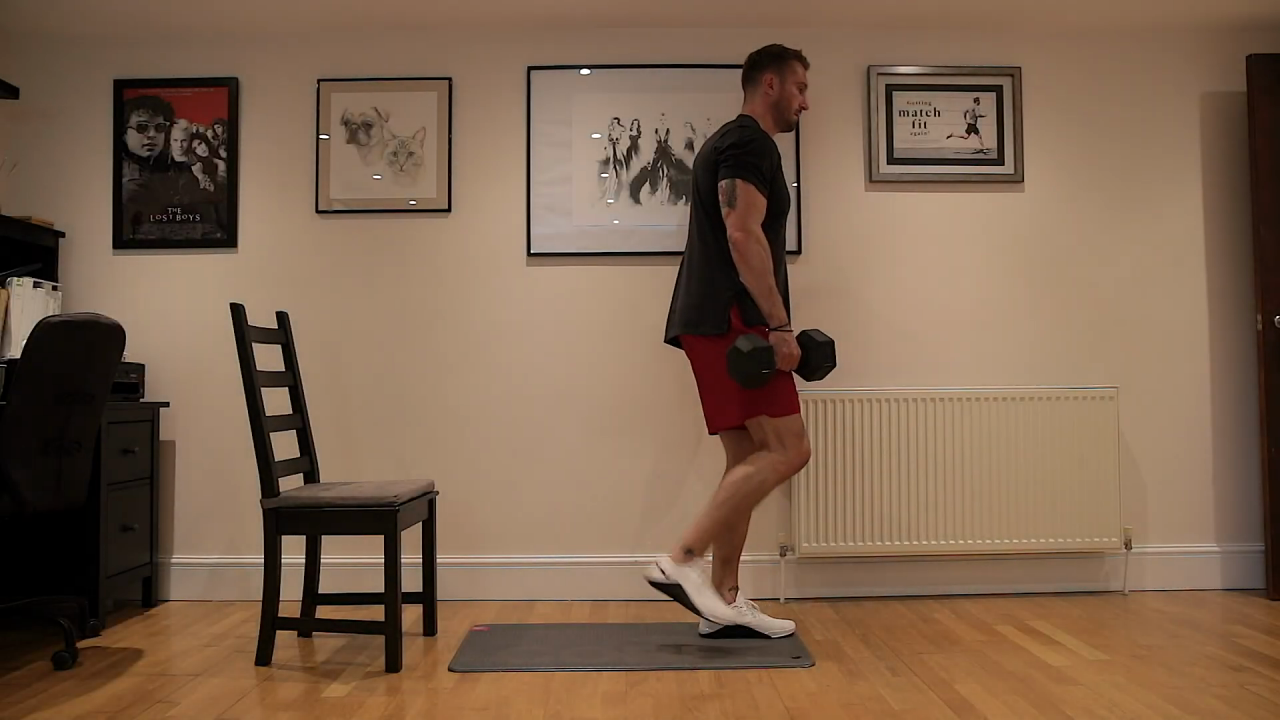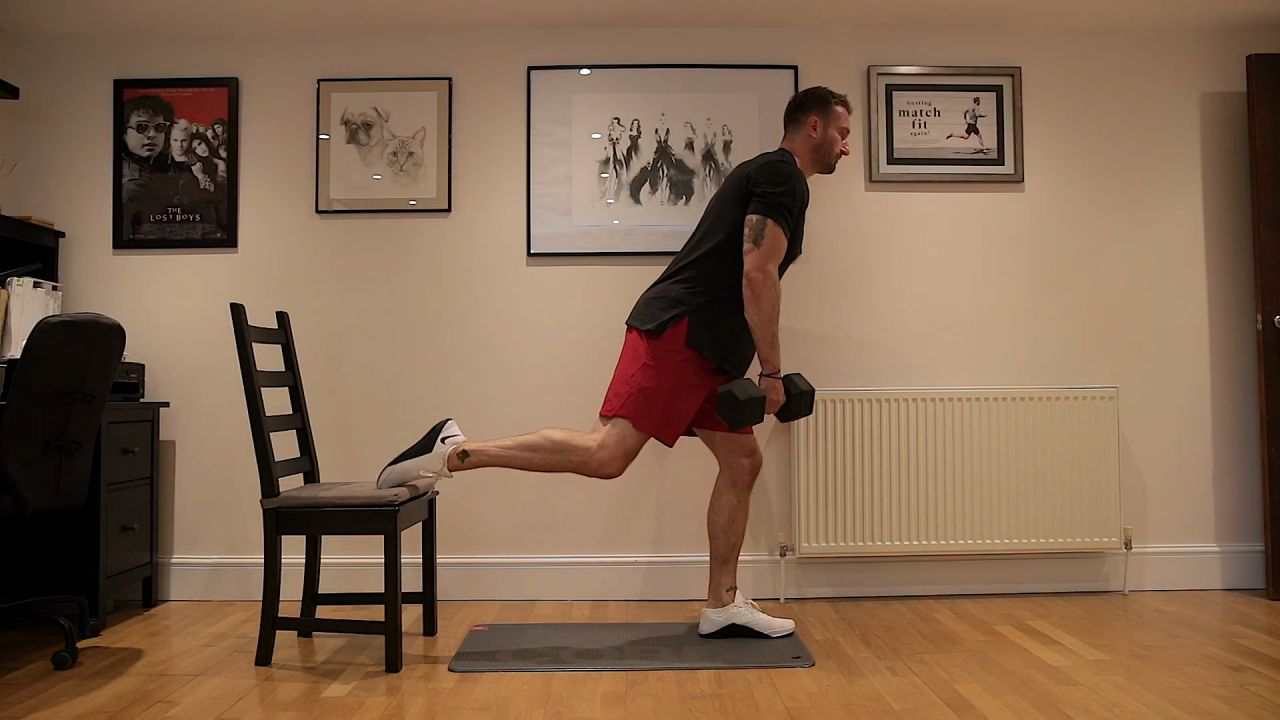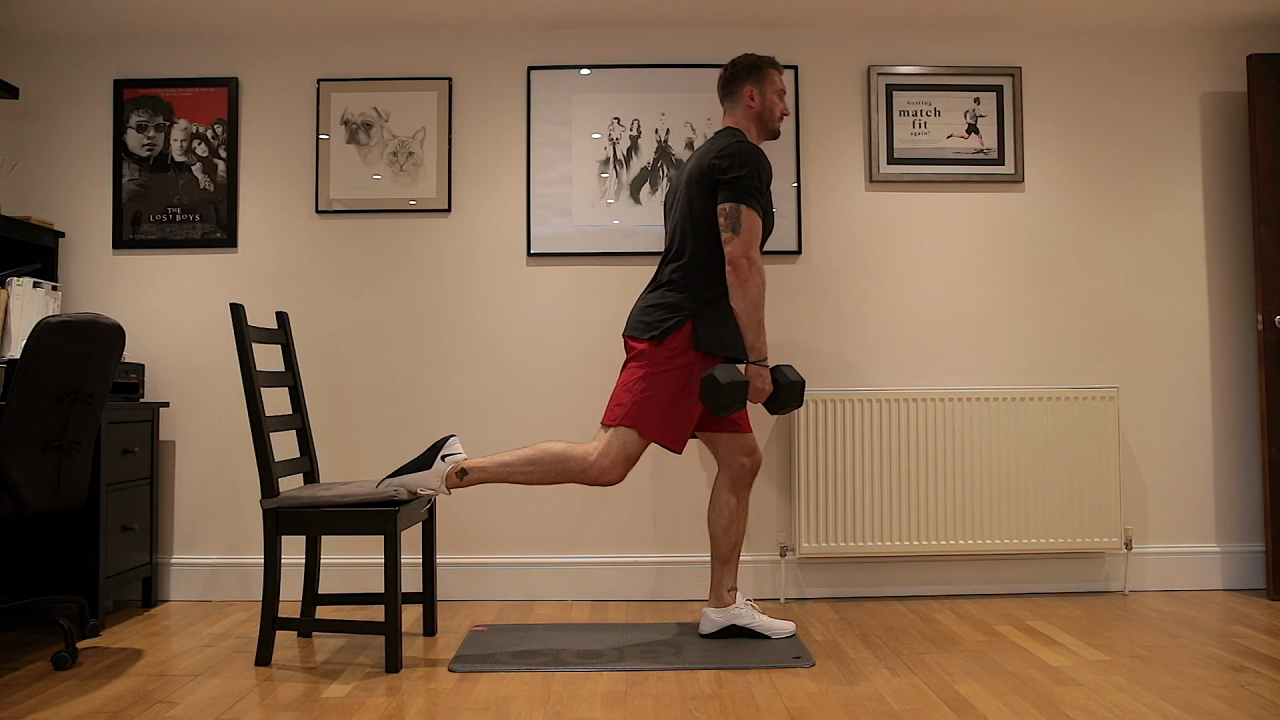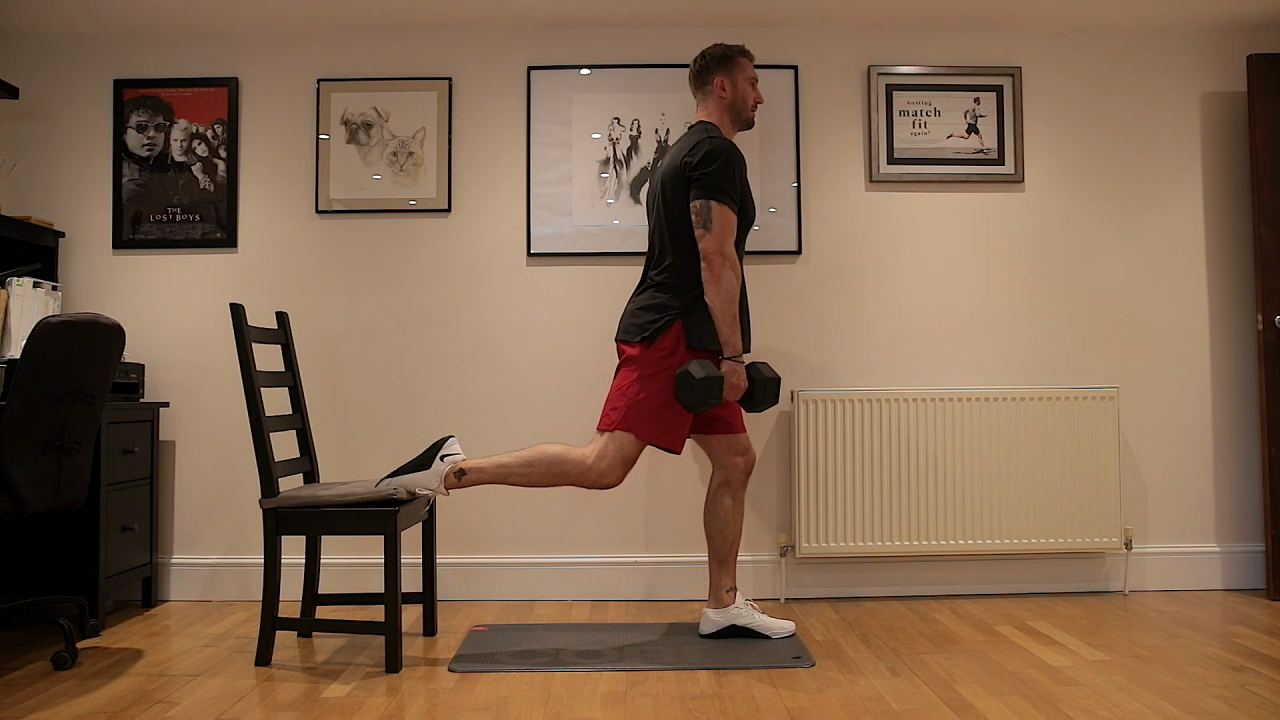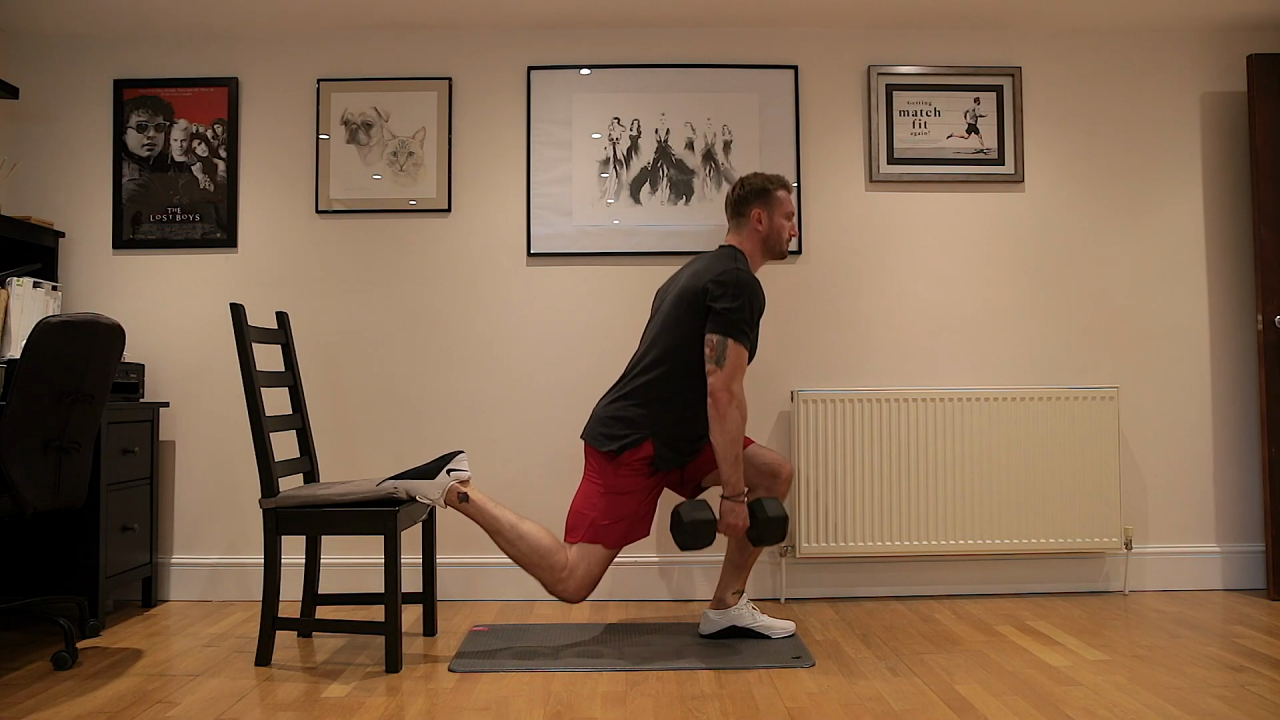
dt=1s
person 1, frame 1
left shoulder: (733, 145)
right shoulder: (749, 142)
right elbow: (744, 237)
left wrist: (767, 324)
right wrist: (780, 327)
left hip: (718, 320)
right hip: (729, 320)
left knee: (749, 459)
right knee: (787, 450)
left ankle: (722, 600)
right ankle: (682, 561)
person 1, frame 2
left shoulder: (767, 177)
right shoulder: (782, 177)
right elbow: (758, 276)
left wrist: (752, 366)
right wrist: (771, 372)
left hip: (702, 344)
right hip: (678, 332)
left knee: (742, 462)
right knee: (605, 454)
left ankle: (722, 605)
right ankle: (455, 451)
person 1, frame 3
left shoulder: (712, 157)
right shoulder: (744, 158)
right elbow: (741, 262)
right wrist: (758, 360)
left hip: (693, 339)
right hip: (678, 335)
left knee: (741, 460)
right knee: (605, 463)
left ankle: (723, 606)
right ankle: (453, 469)
person 1, frame 4
left shoulder: (687, 152)
right shoulder: (717, 153)
right elbow: (716, 258)
right wrist: (733, 354)
left hip: (681, 336)
right hip: (673, 335)
left knee: (736, 462)
right knee: (603, 464)
left ankle: (723, 607)
right ankle: (451, 470)
person 1, frame 5
left shoulder: (705, 269)
right shoulder: (738, 284)
right elbow: (722, 394)
right wrist: (733, 497)
left hip: (664, 434)
right hip: (633, 442)
left knee: (775, 473)
right knee: (570, 580)
left ankle: (726, 608)
right ankle: (457, 491)
